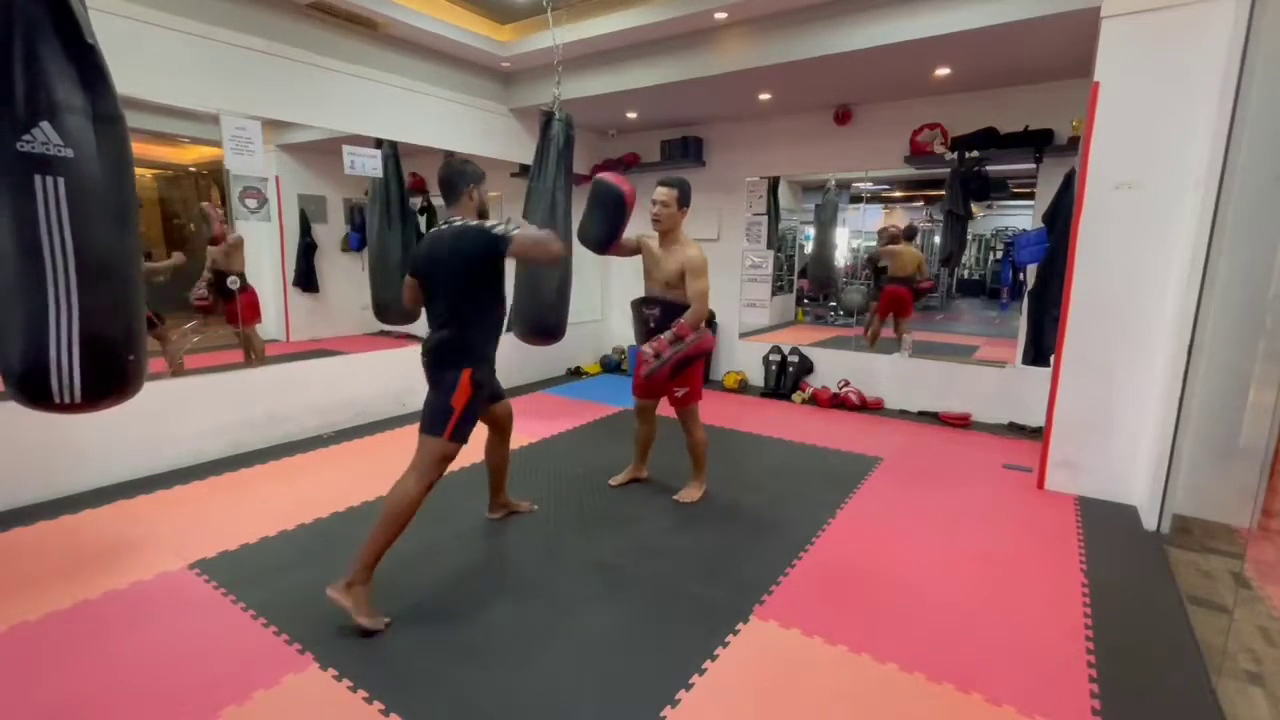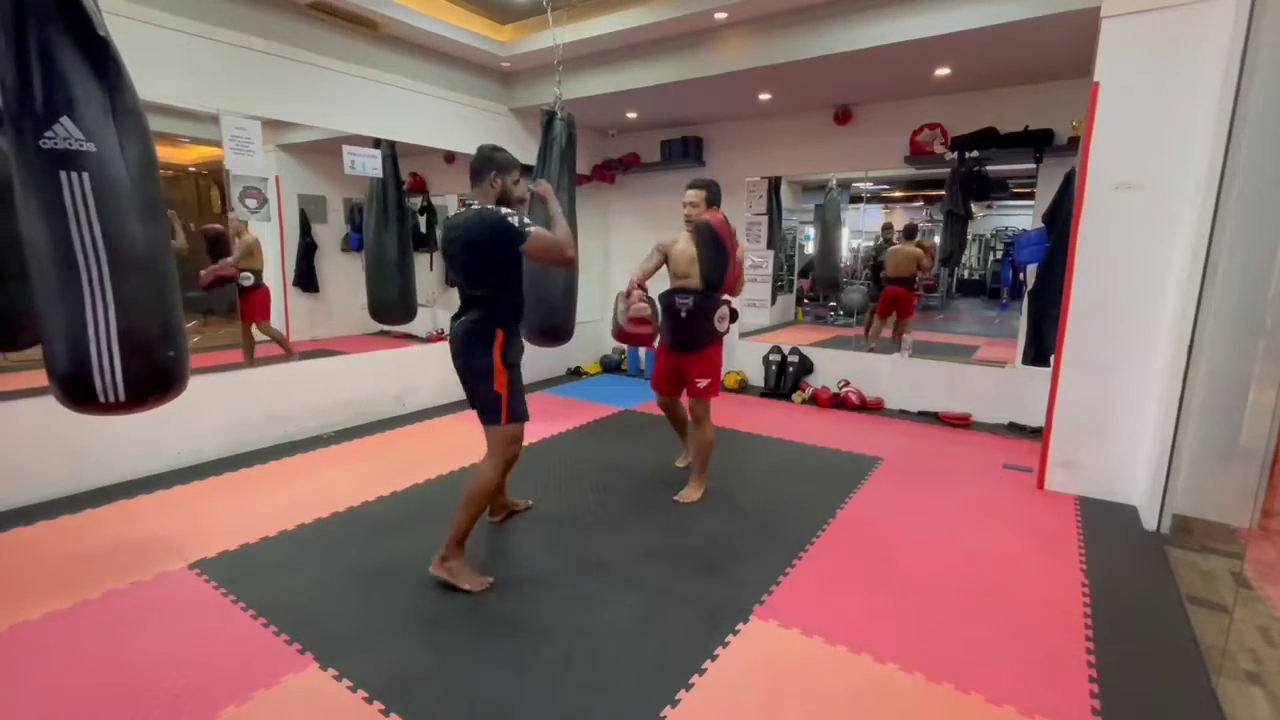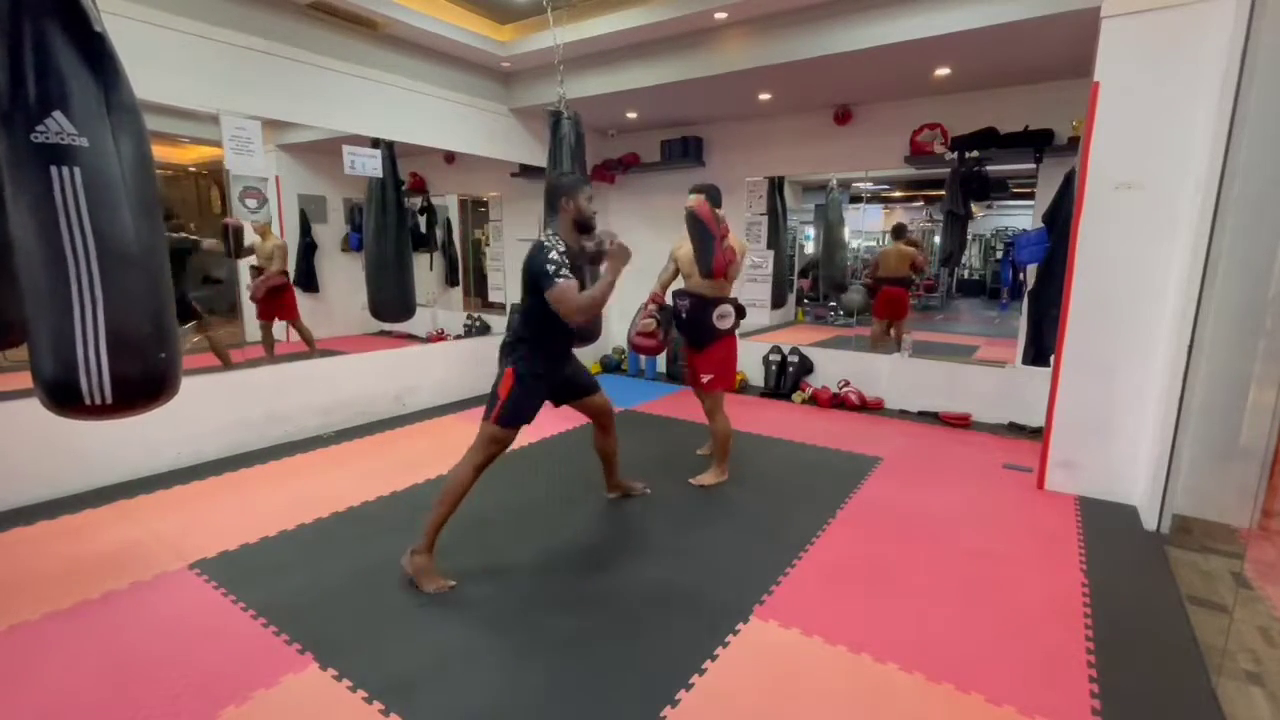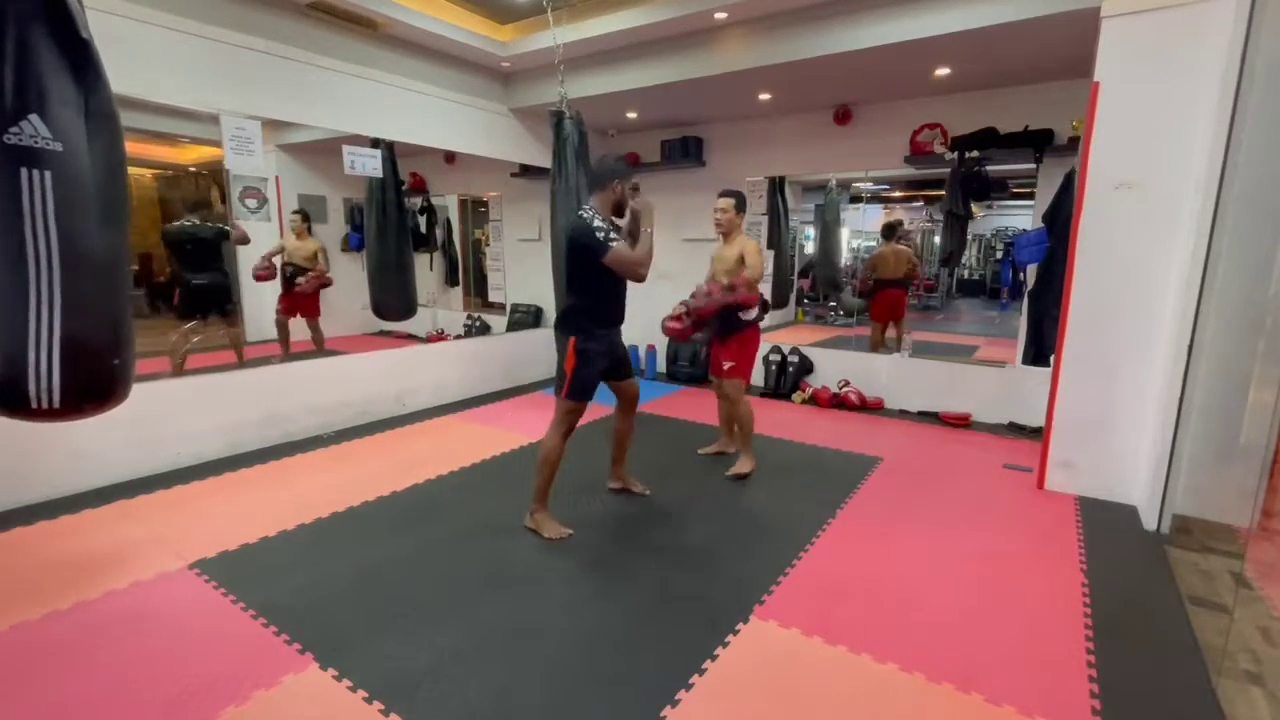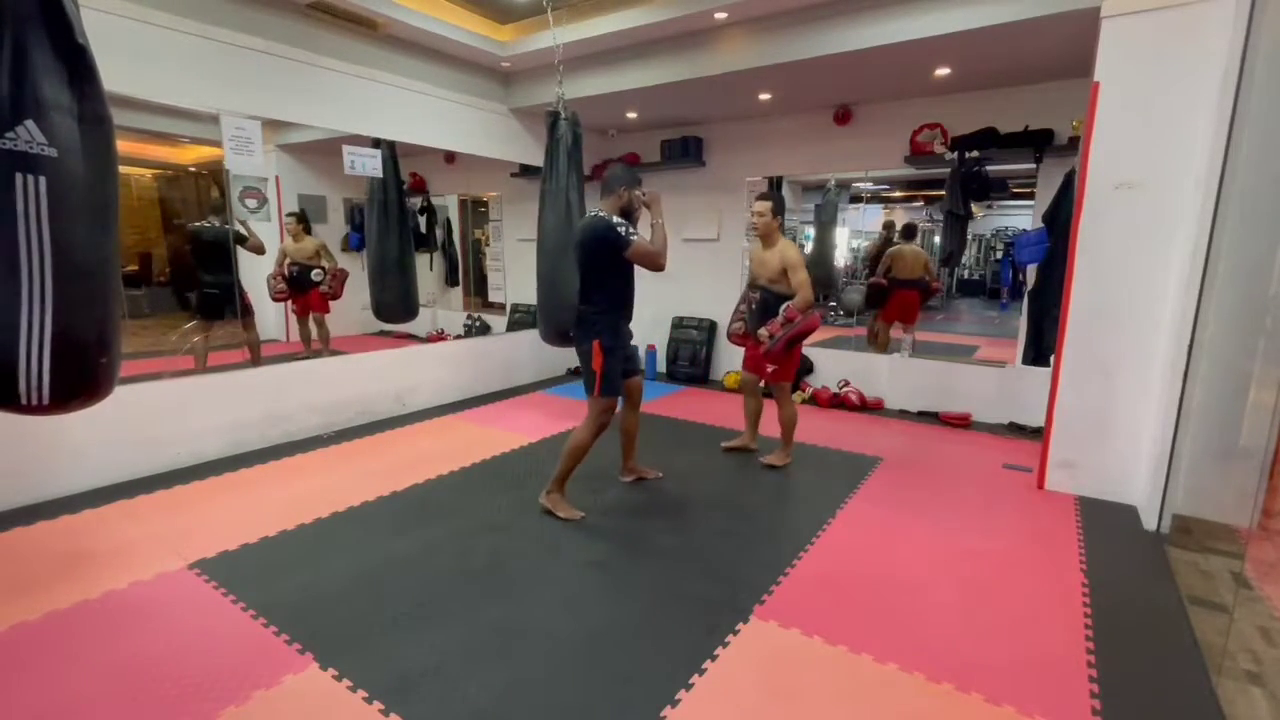
dt=0.5s
person 1, frame 1
left shoulder: (430, 244)
right shoulder: (481, 234)
left elbow: (411, 299)
right elbow: (554, 250)
right wrist: (524, 233)
left hip: (462, 355)
right hip: (464, 362)
left knee: (503, 417)
right knee: (427, 468)
left ankle: (499, 500)
right ankle: (355, 584)
person 1, frame 2
left shoulder: (458, 224)
right shoulder: (497, 222)
right elbow: (566, 253)
right wrist: (552, 201)
left hip: (475, 335)
right hip: (491, 341)
left knee: (513, 419)
right knee: (504, 445)
left ankle: (499, 501)
right ankle: (449, 556)
person 1, frame 3
left shoulder: (576, 247)
right shoulder: (550, 254)
right elbow: (577, 313)
right wrist: (613, 270)
left hip: (558, 357)
right hip: (526, 361)
left knee: (604, 414)
right knee: (483, 452)
left ankle: (615, 483)
right ankle: (421, 553)
person 1, frame 4
left shoulder: (605, 223)
right shoulder: (589, 226)
left elbow: (626, 253)
right elbow: (639, 269)
left wrist: (632, 218)
right wrist: (646, 222)
left hip: (606, 332)
right hip: (581, 336)
left knee: (629, 398)
right knee: (565, 421)
left ankle: (617, 475)
right ankle: (538, 510)
person 1, frame 5
left shoulder: (601, 224)
right shoulder: (607, 227)
left elbow: (631, 248)
right elbow: (658, 260)
left wrist: (638, 218)
right wrist: (656, 213)
left hip: (614, 329)
right hip: (600, 333)
left knee: (634, 393)
right knee: (599, 416)
left ankle: (629, 467)
right ankle: (554, 491)
person 2, frame 1
left shoulder: (691, 255)
right shoulder: (647, 244)
left elbow: (699, 310)
right elbow: (609, 247)
right hip: (653, 342)
left knee: (688, 416)
right knee: (643, 408)
left ankle: (699, 480)
right ankle: (638, 467)
person 2, frame 2
right shoulder: (669, 246)
left elbow: (733, 289)
right elbow: (640, 275)
right wrist: (635, 291)
left hip: (705, 339)
right hip: (671, 335)
left knee: (699, 411)
right knee: (666, 400)
left ankle: (699, 480)
right ankle: (688, 445)
person 2, frame 3
left shoulder: (730, 244)
right shoulder: (680, 249)
left elbow: (729, 275)
right elbow: (661, 285)
left wrist: (720, 239)
right wrist: (651, 313)
left hip: (717, 335)
right hip: (691, 333)
left knee: (713, 403)
right knee: (702, 395)
left ankle: (720, 468)
right ankle: (720, 441)
person 2, frame 4
left shoulder: (748, 246)
right shoulder: (719, 250)
left elbow: (756, 274)
right elbow: (709, 285)
left wrist: (725, 288)
left hip: (741, 328)
right hip: (721, 328)
left knee: (734, 391)
right knee: (720, 387)
left ankle: (747, 454)
right ankle: (727, 441)
person 2, frame 5
left shoulder: (789, 254)
right shoulder: (754, 250)
left elbow: (806, 297)
right wrist: (744, 318)
right hip: (759, 328)
left knee: (780, 392)
right knee: (749, 382)
left ankle: (785, 450)
right ankle: (749, 437)
